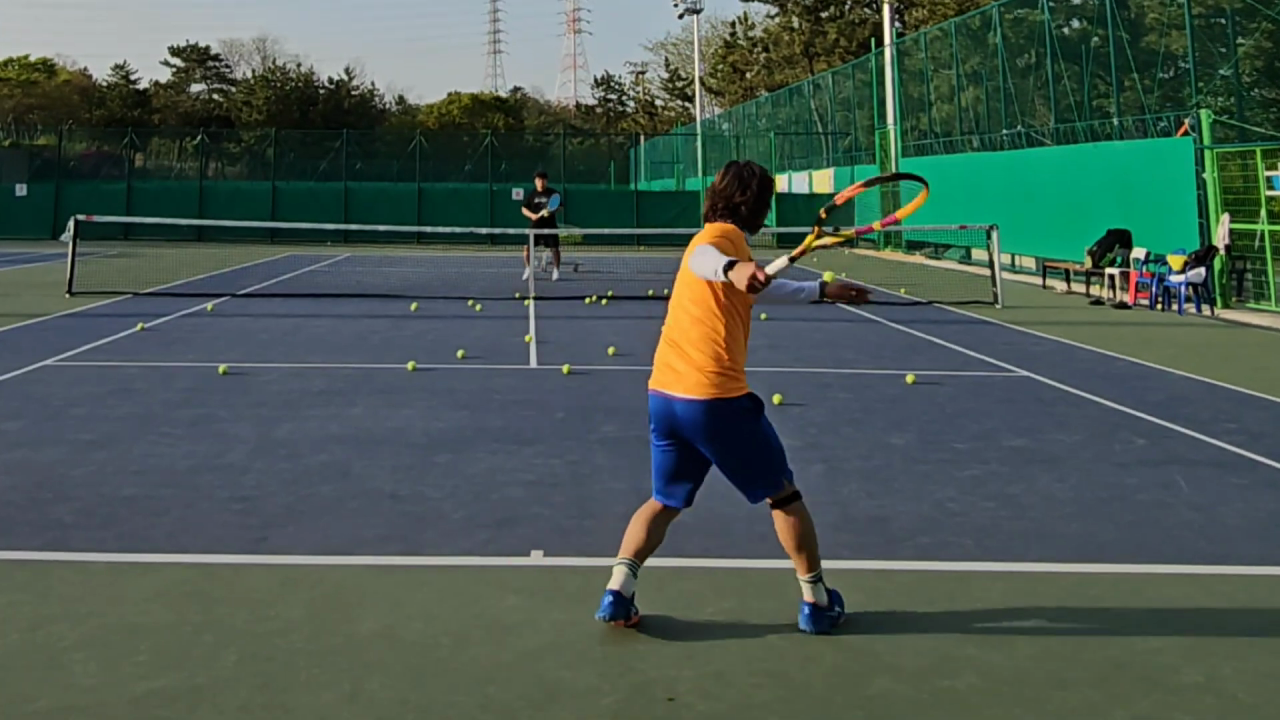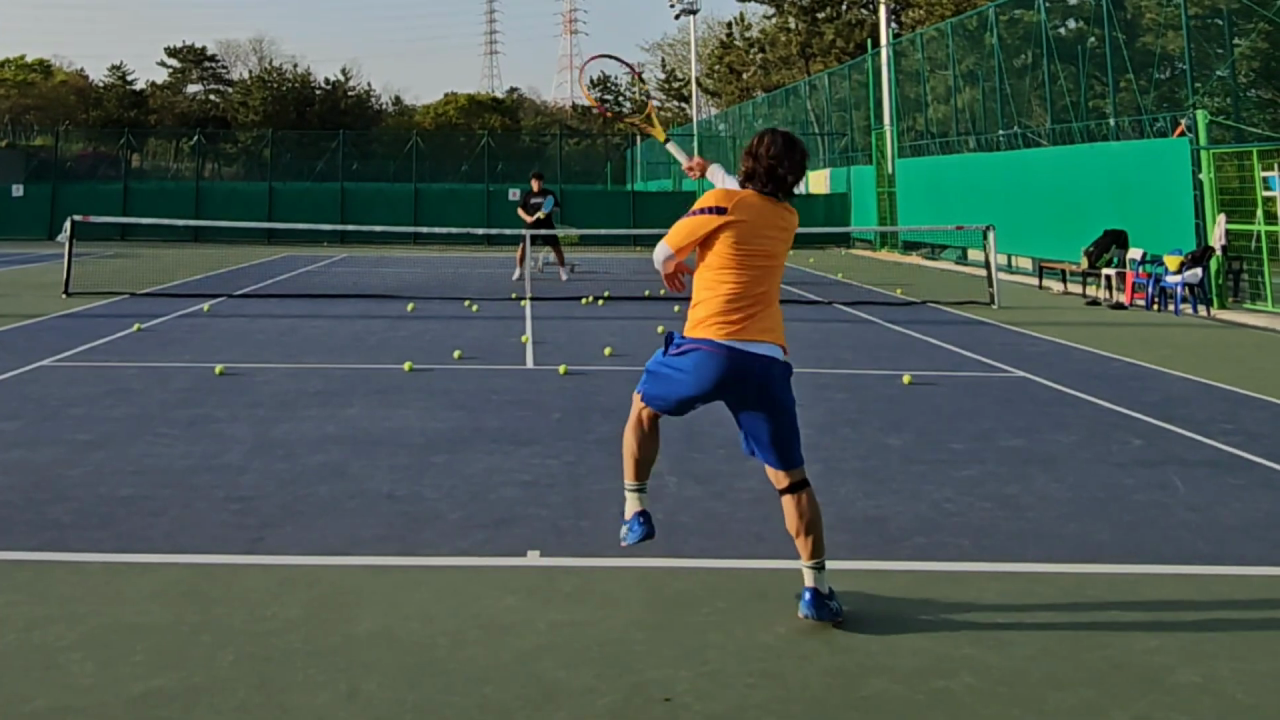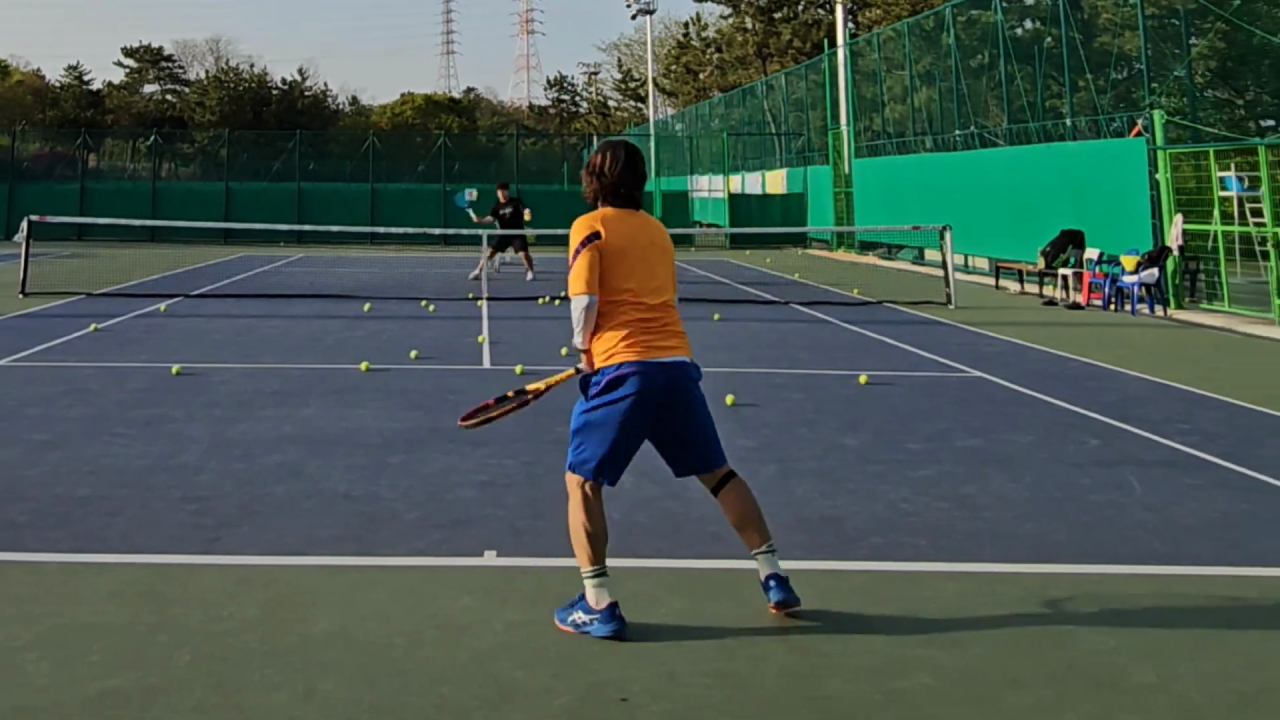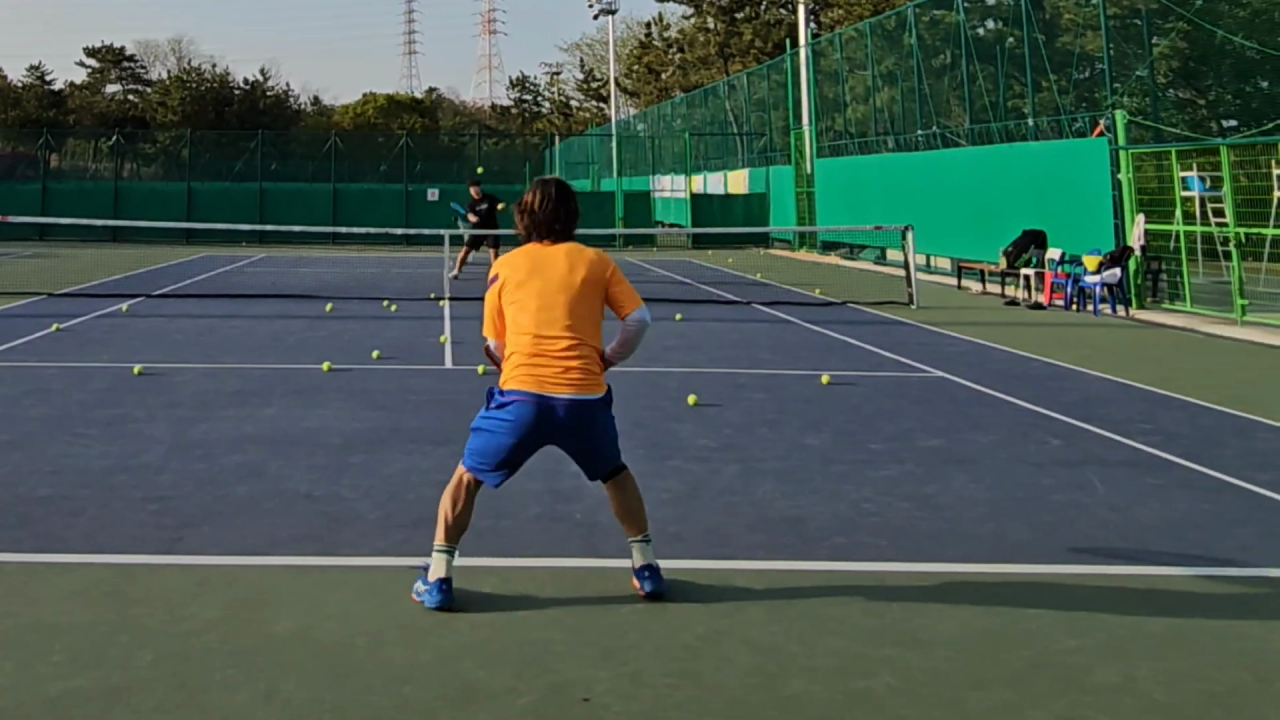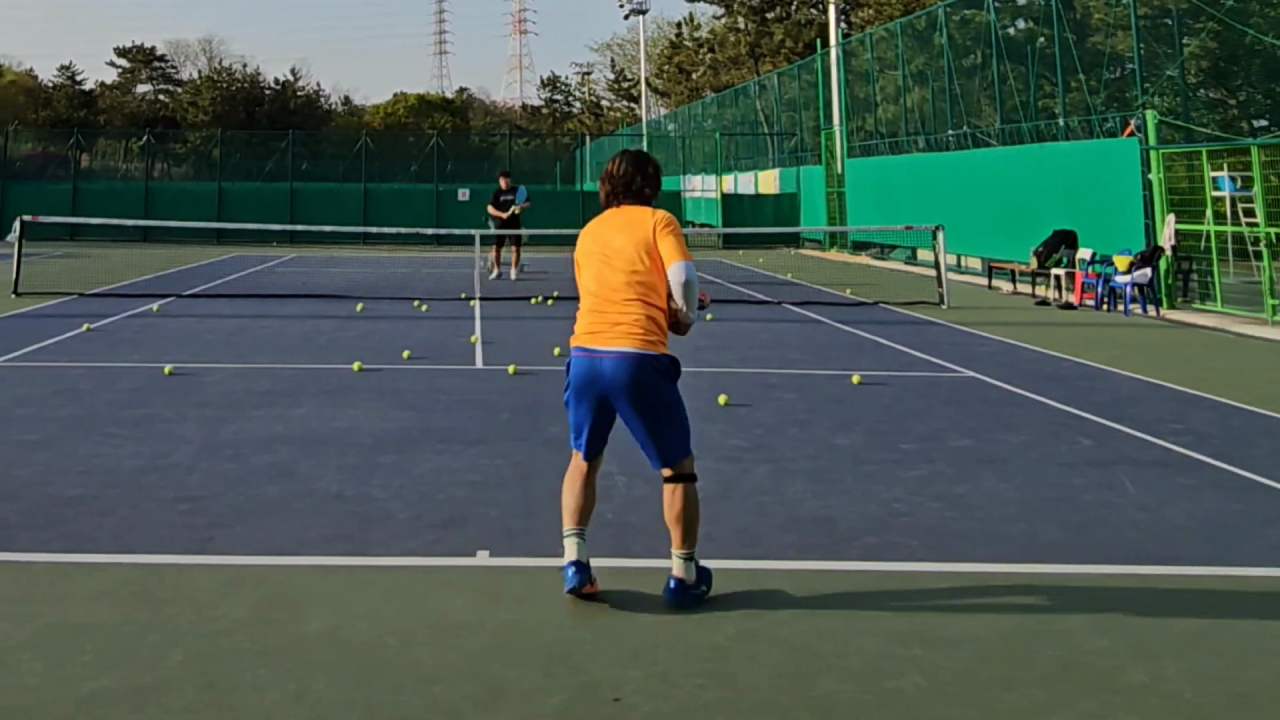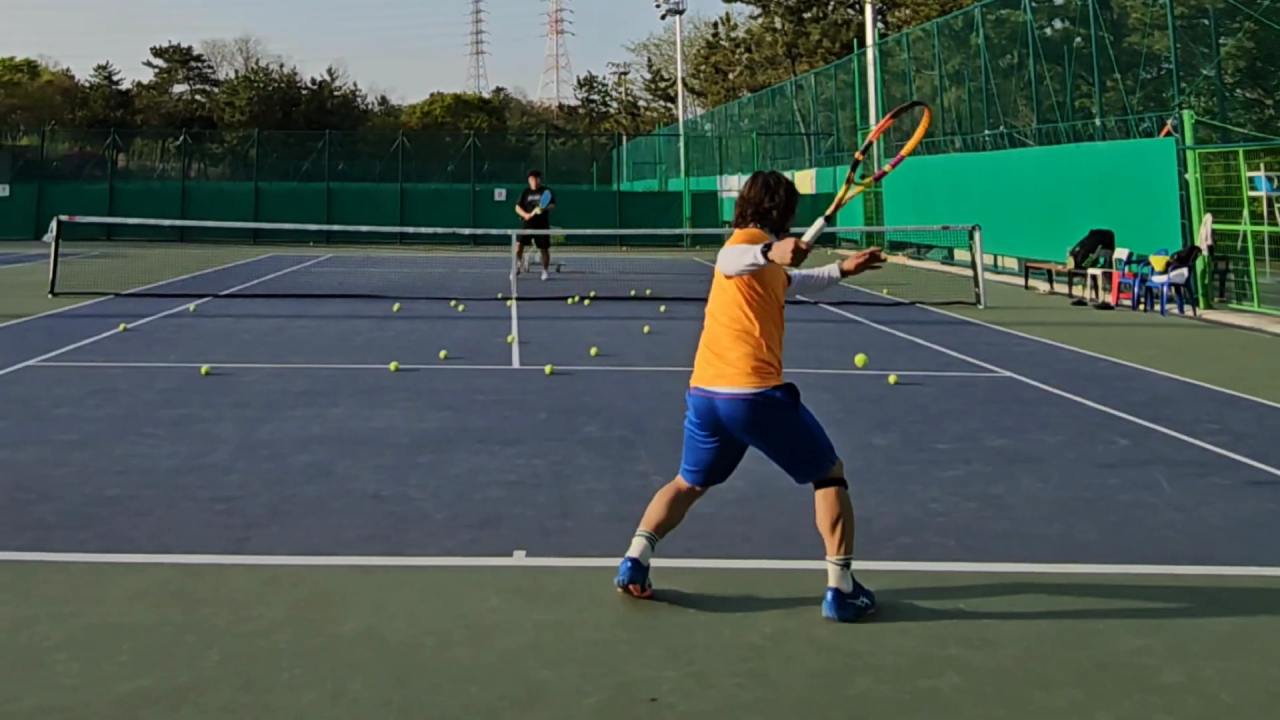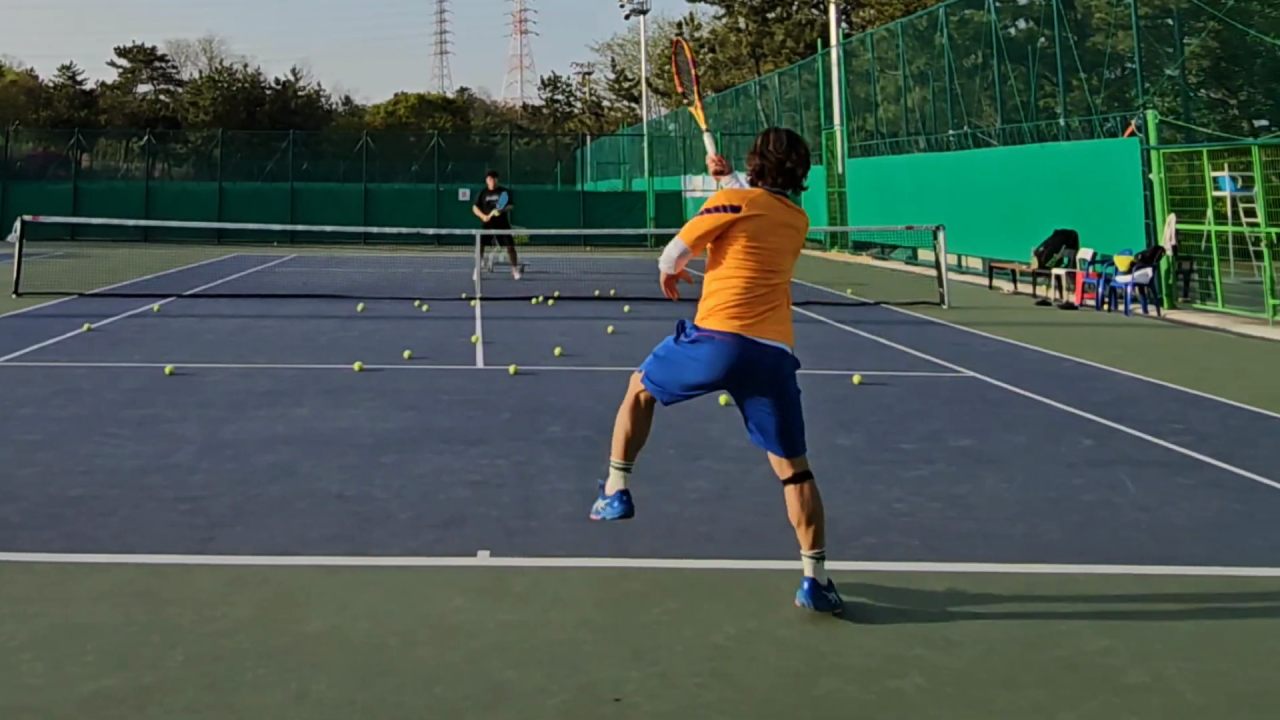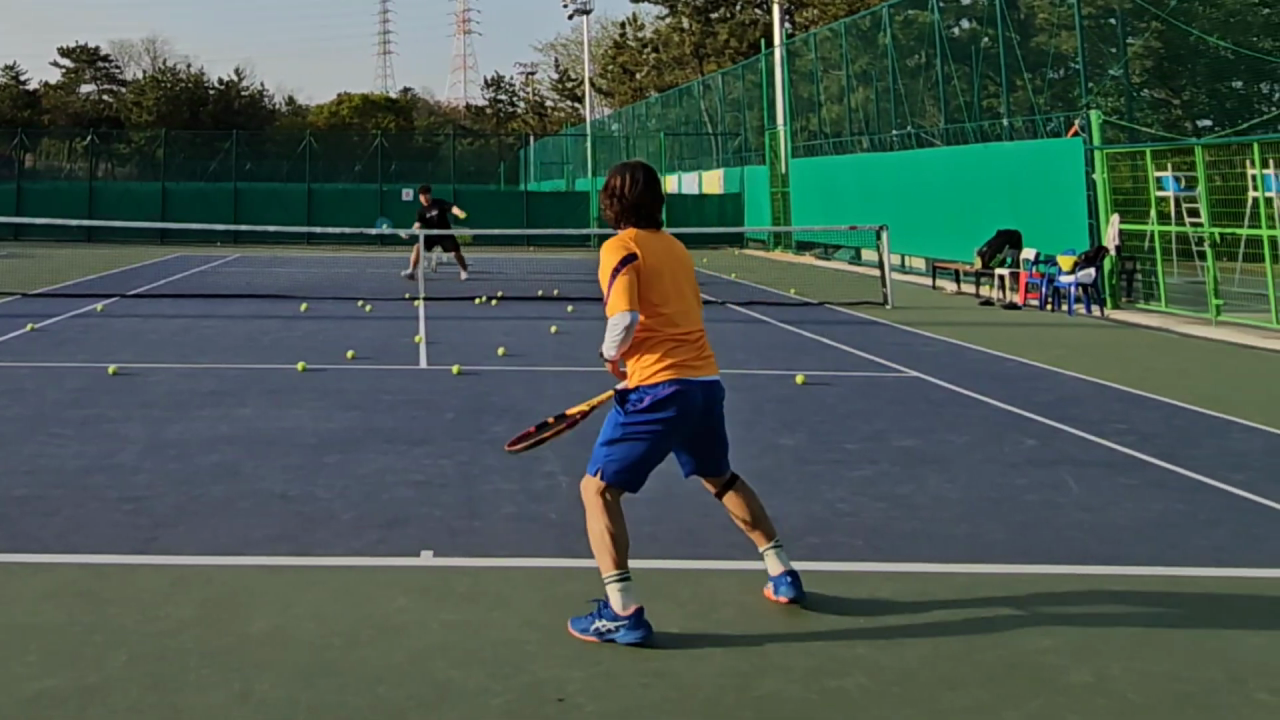
dt=0.4s
person 1, frame 1
left shoulder: (719, 239)
right shoulder: (724, 235)
left elbow: (751, 293)
right elbow: (697, 259)
left wrist: (825, 291)
right wrist: (732, 268)
left hip: (664, 395)
right hip: (711, 399)
left knee: (665, 500)
right knee: (782, 497)
left ankle: (618, 591)
right ankle: (816, 601)
person 1, frame 2
left shoulder: (721, 202)
right shoulder: (788, 218)
left elbow: (665, 256)
left wrist: (670, 271)
right wrist: (711, 172)
left hip: (709, 347)
right hip: (765, 360)
left knee: (645, 406)
right knee: (790, 477)
left ankle: (636, 511)
right ankle: (816, 590)
person 1, frame 3
left shoulder: (591, 228)
right shoulder: (656, 230)
left elbow: (583, 305)
left wrist: (585, 347)
left hip: (623, 372)
right hip: (676, 368)
left knee: (581, 483)
right knee: (719, 475)
left ankle: (598, 603)
right ankle: (772, 578)
person 1, frame 4
left shoulder: (505, 266)
right shoulder: (596, 261)
left elbow: (494, 343)
right elbow: (638, 320)
right wrist: (609, 360)
left hip: (522, 396)
right hip: (583, 399)
left knee: (467, 477)
right knee: (613, 471)
left ankle: (438, 577)
right ankle: (645, 567)
person 1, frame 5
left shoulder: (589, 232)
right shoulder: (661, 221)
right elbow: (684, 278)
right wrist: (685, 316)
left hip: (585, 356)
right hip: (639, 360)
left knee: (583, 460)
right knee: (678, 468)
left ankle: (575, 562)
right ankle: (683, 576)
person 1, frame 6
left shoulder: (754, 243)
right shoulder: (746, 240)
left elbow: (779, 283)
right elbow: (726, 263)
left wrist: (843, 269)
right wrist: (766, 253)
left hip: (706, 393)
right hip: (758, 397)
left knee: (688, 483)
right knee: (830, 477)
left ankle: (635, 560)
right ankle: (840, 587)
person 1, frame 7
left shoulder: (735, 200)
right shoulder: (798, 220)
left elbow: (677, 251)
left wrist: (667, 276)
right wrist: (730, 176)
left hip: (720, 339)
right hip: (773, 354)
left knee: (640, 390)
right knee: (794, 467)
left ankle: (616, 491)
right ankle: (816, 580)
person 1, frame 8
left shoulder: (622, 247)
right shoulder: (674, 248)
left elbow: (625, 321)
left wrist: (613, 356)
left hip: (659, 390)
right hip: (705, 385)
left knee: (597, 490)
right knee: (719, 479)
left ankle: (624, 609)
right ankle: (779, 572)
